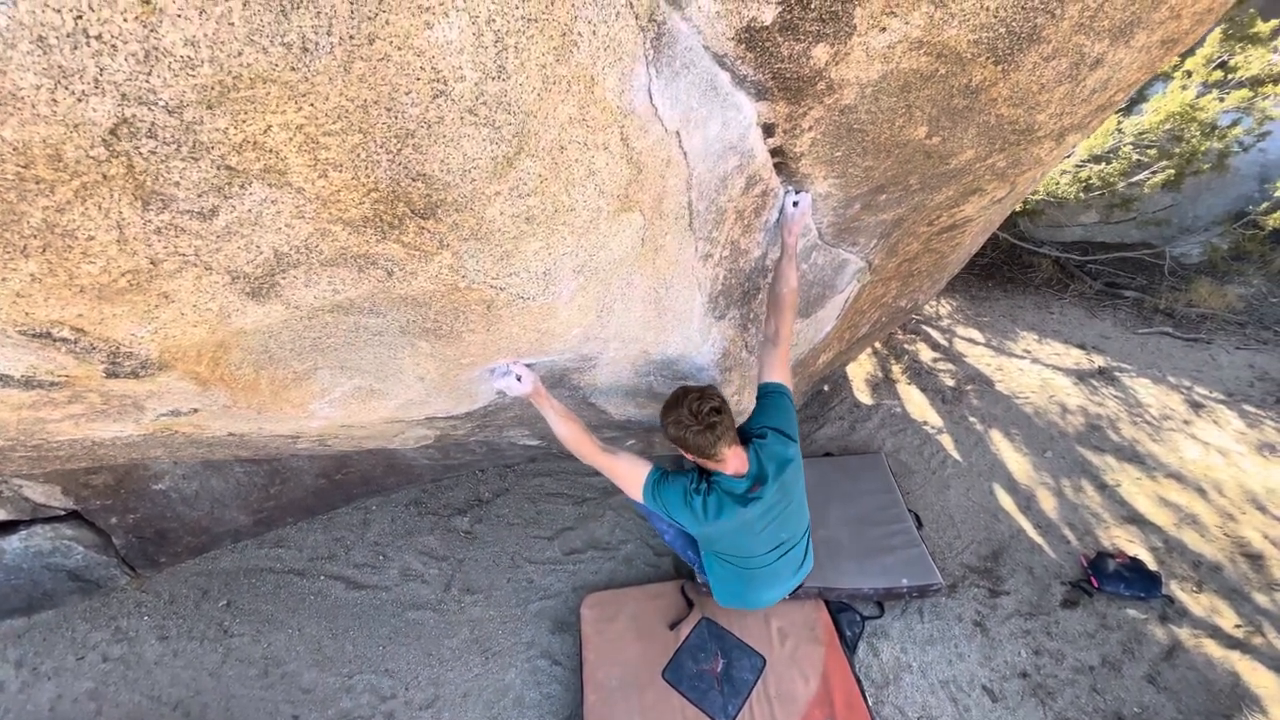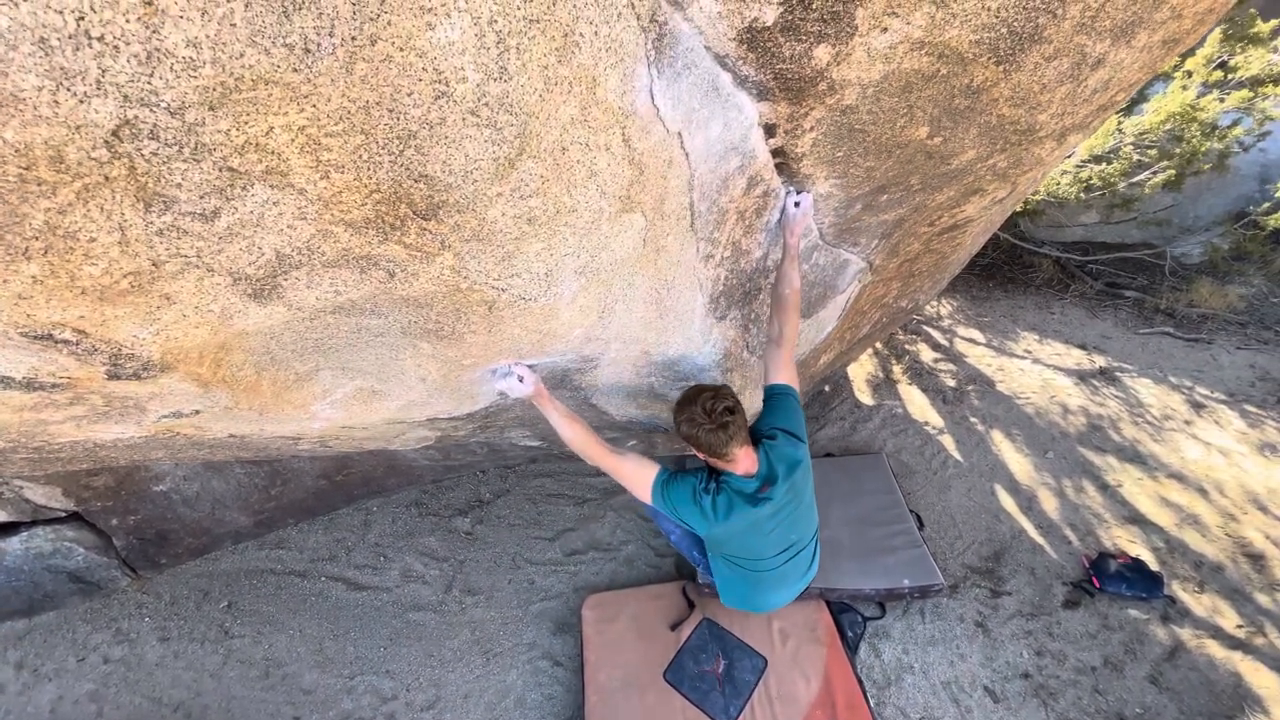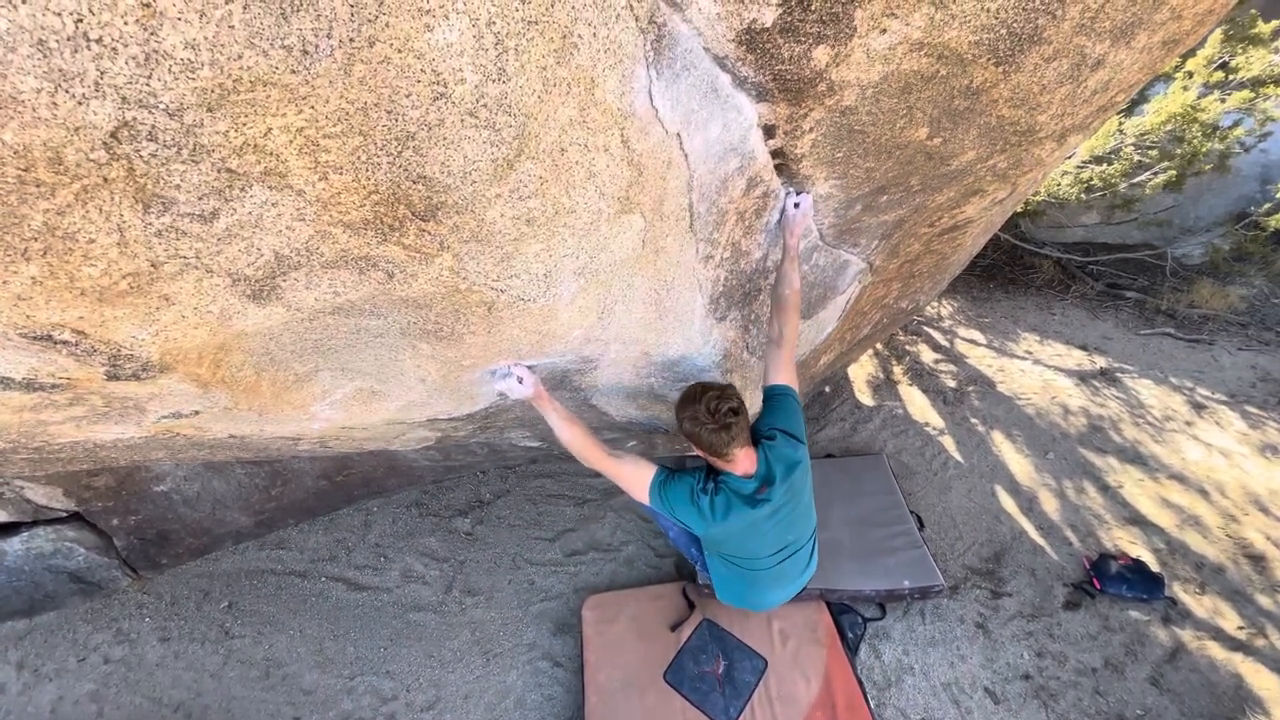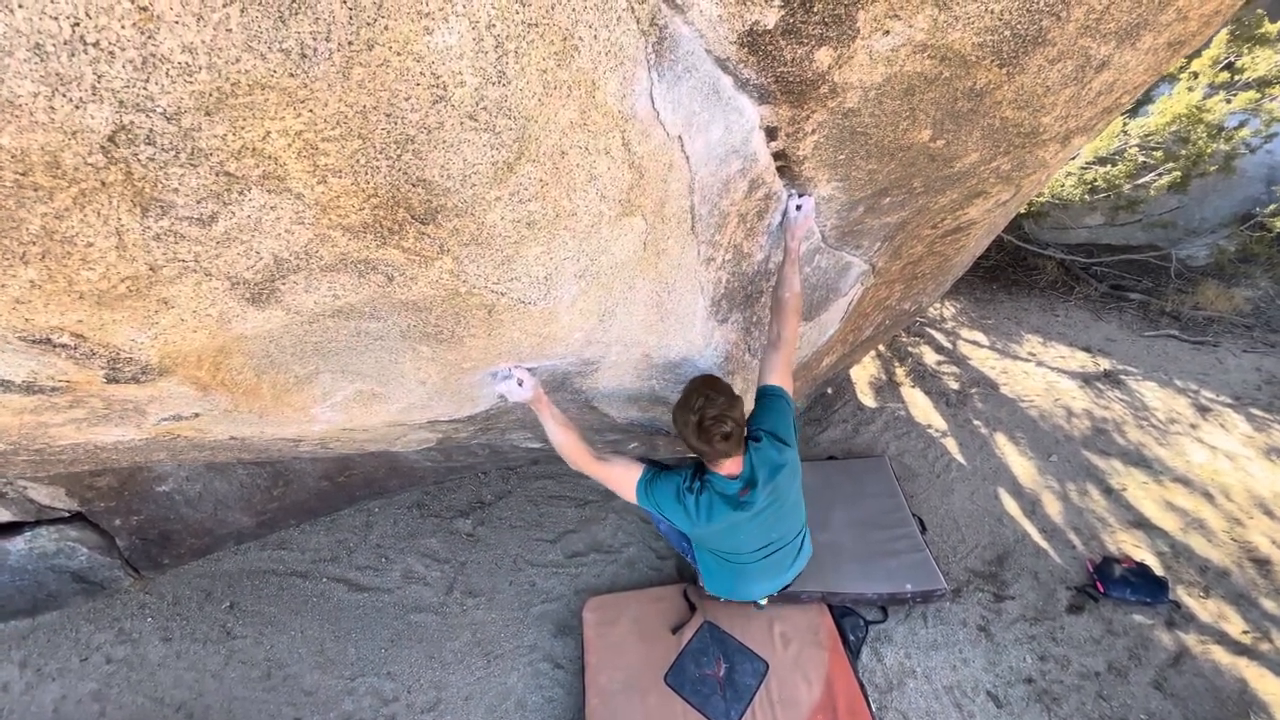
dt=0.3s
person 1, frame 1
left shoulder: (694, 501)
right shoulder: (777, 439)
left elbow: (597, 455)
right elbow: (777, 335)
left wrist: (537, 395)
right wrist: (790, 240)
left hip: (744, 593)
right hip: (798, 569)
left knee: (641, 494)
left ankle: (708, 575)
person 1, frame 2
left shoulder: (703, 500)
right shoulder: (786, 440)
left elbow: (602, 455)
right elbow: (781, 337)
left wrist: (539, 395)
right wrist: (791, 241)
left hip: (751, 595)
right hip: (804, 571)
left knee: (651, 496)
left ankle: (712, 575)
person 1, frame 3
left shoulder: (699, 501)
right shoulder: (786, 442)
left elbow: (599, 457)
right elbow: (782, 337)
left wrist: (539, 397)
right wrist: (791, 243)
left hip: (748, 595)
right hip: (802, 571)
left knee: (658, 498)
left ankle: (712, 576)
person 1, frame 4
left shoulder: (686, 499)
right shoulder: (776, 444)
left elbow: (587, 460)
right elbow: (781, 339)
left wrist: (537, 400)
right wrist: (792, 244)
left hip: (737, 585)
right hip: (794, 565)
left knee: (646, 471)
